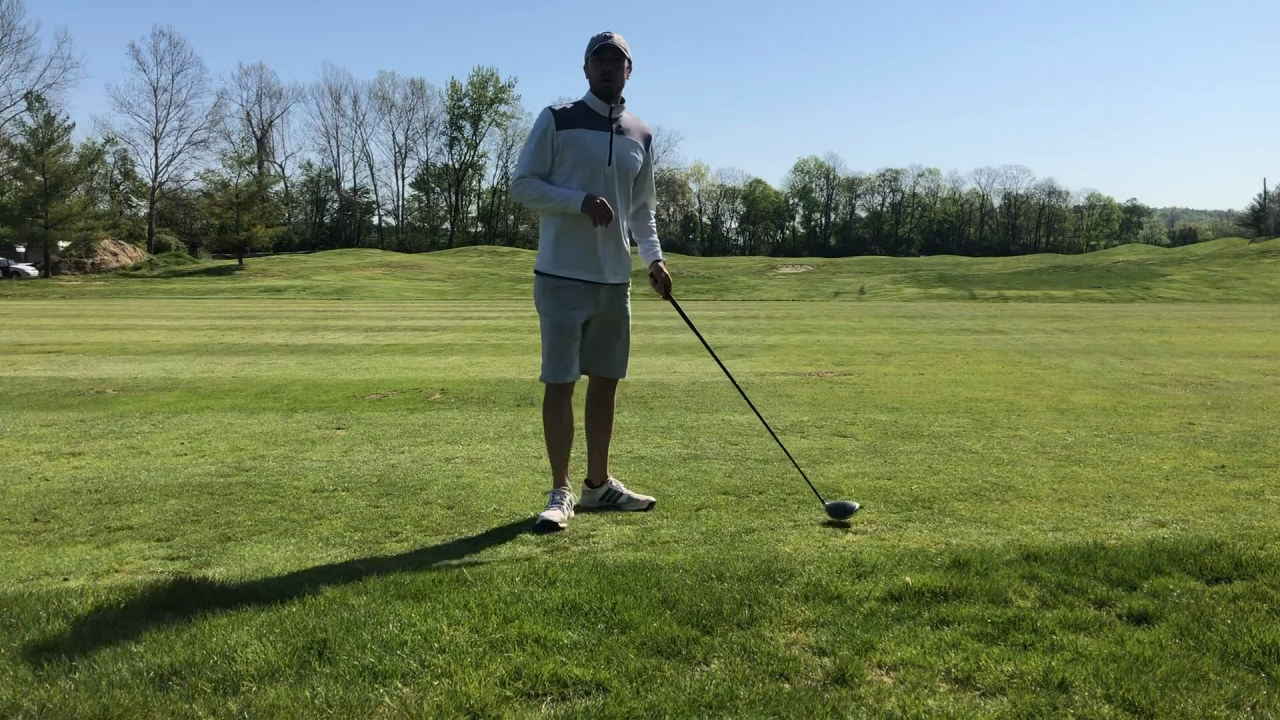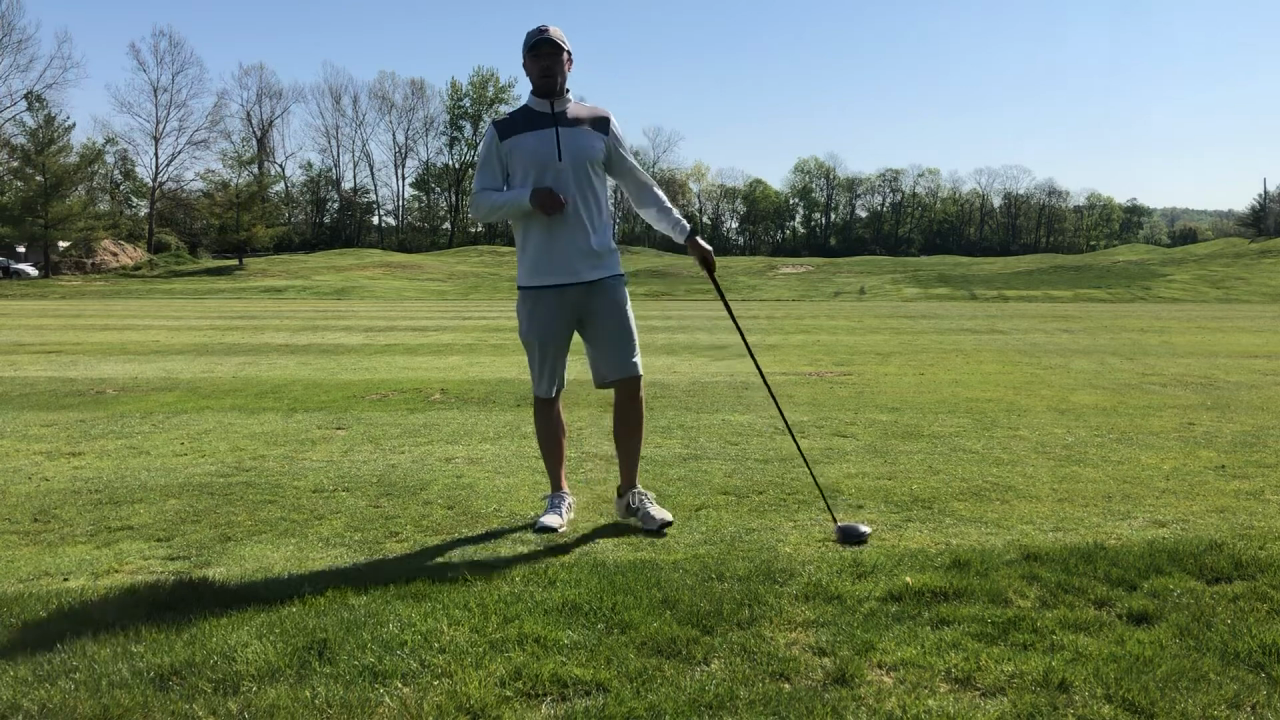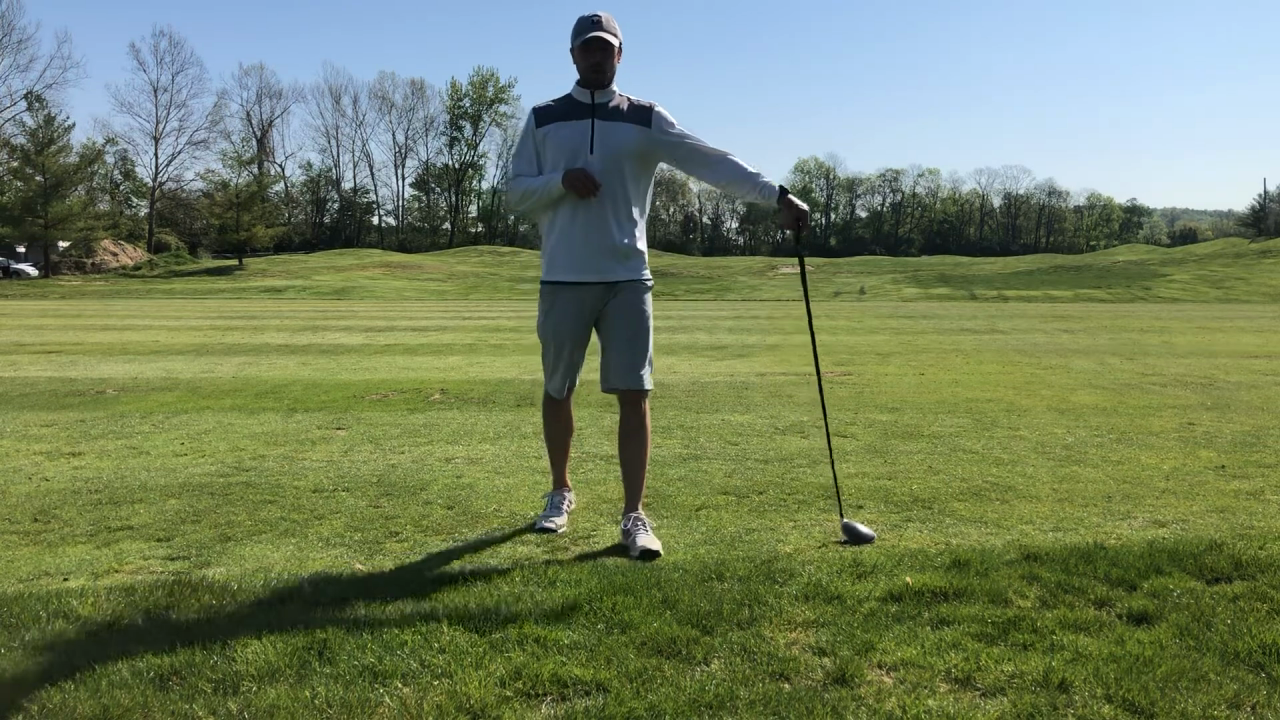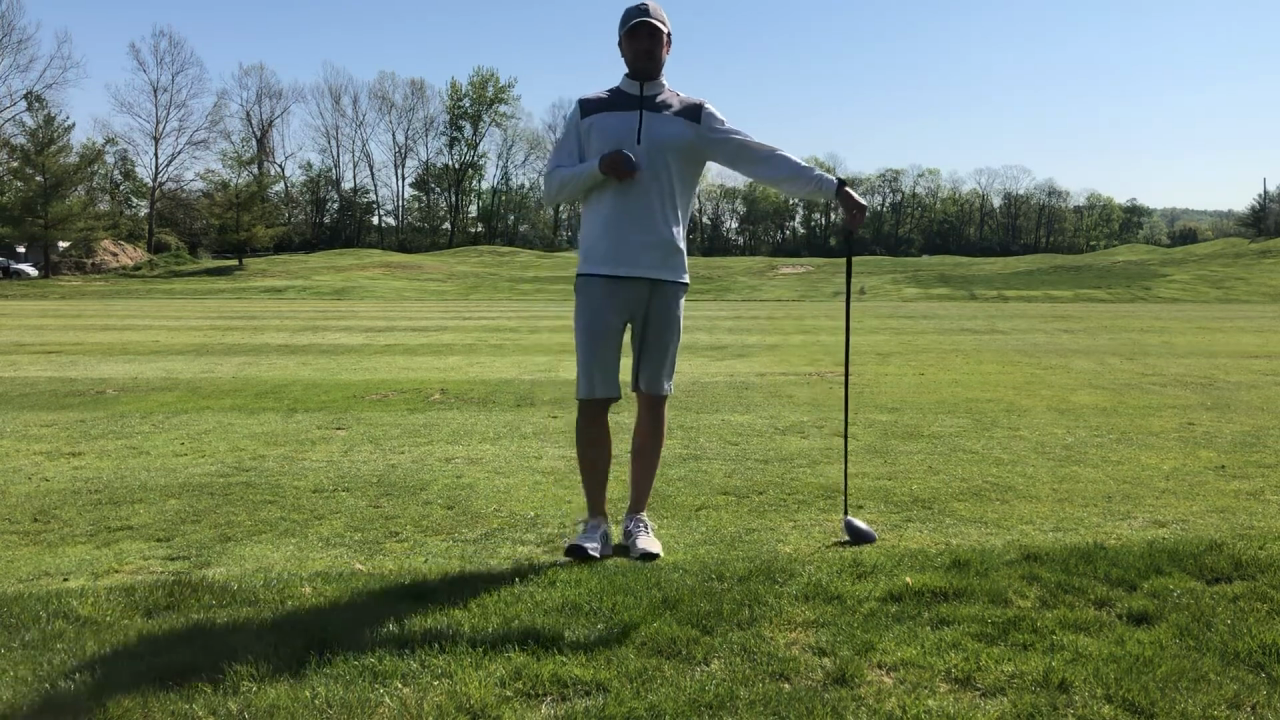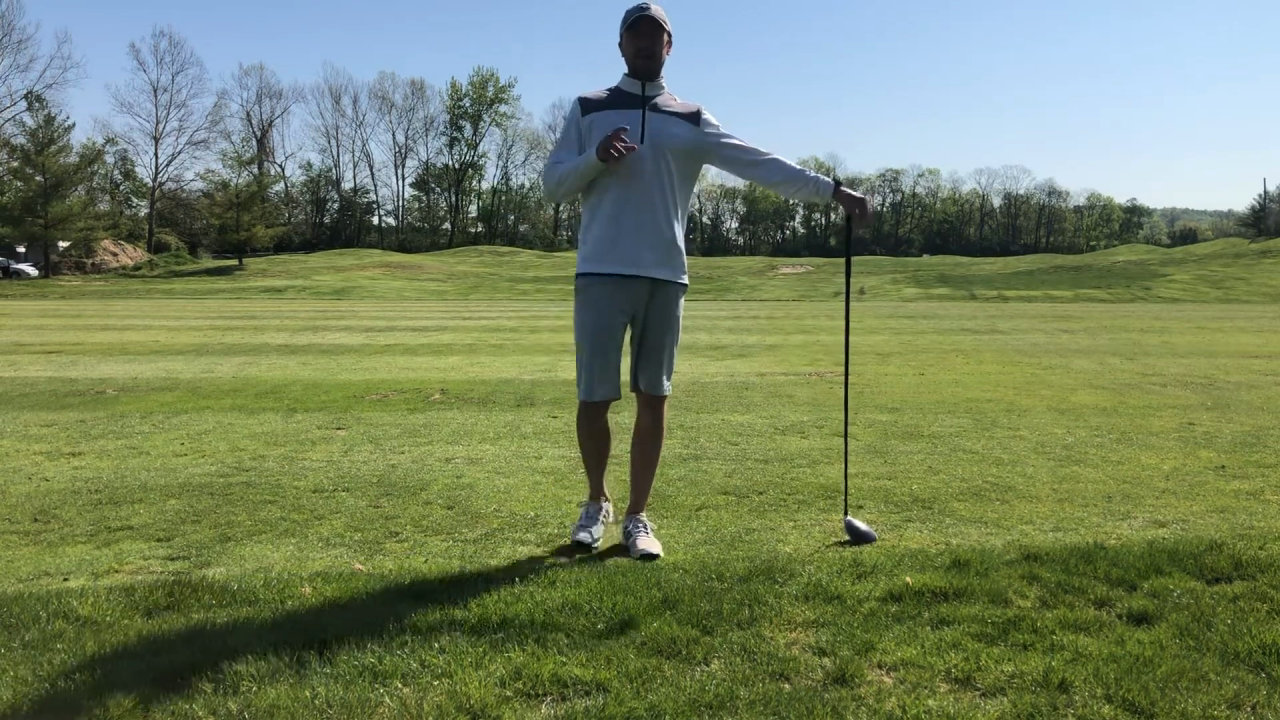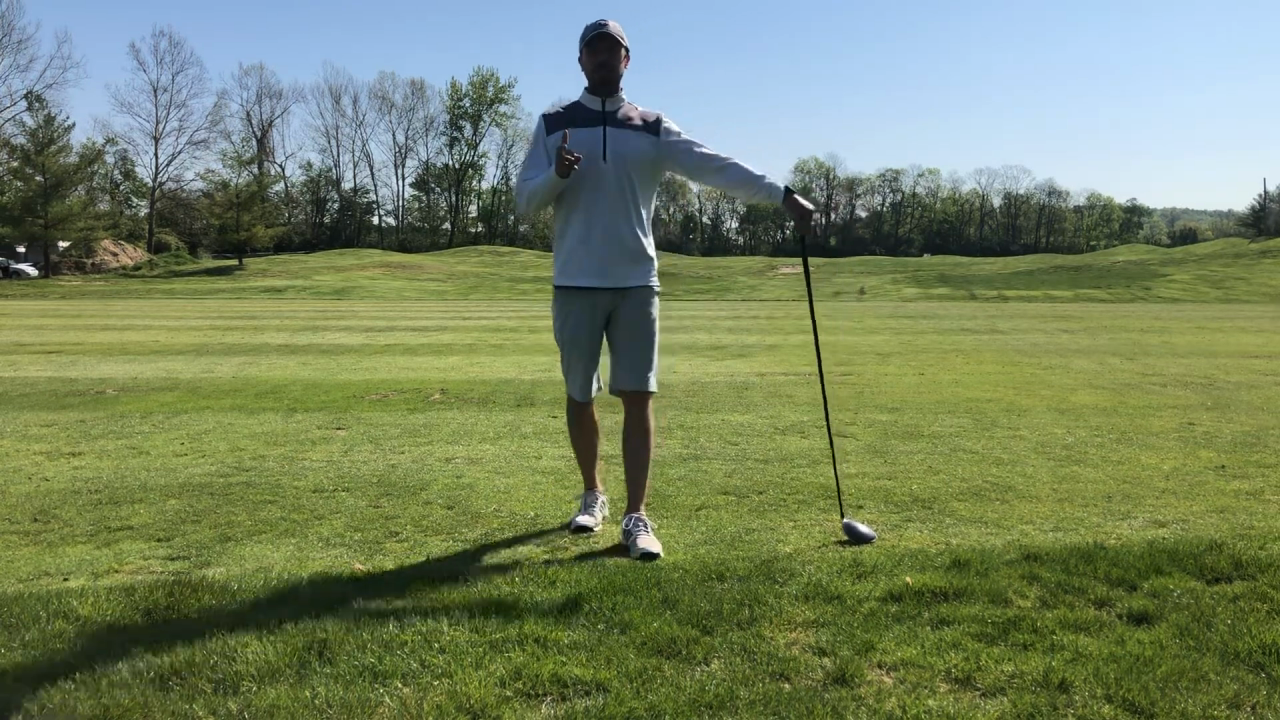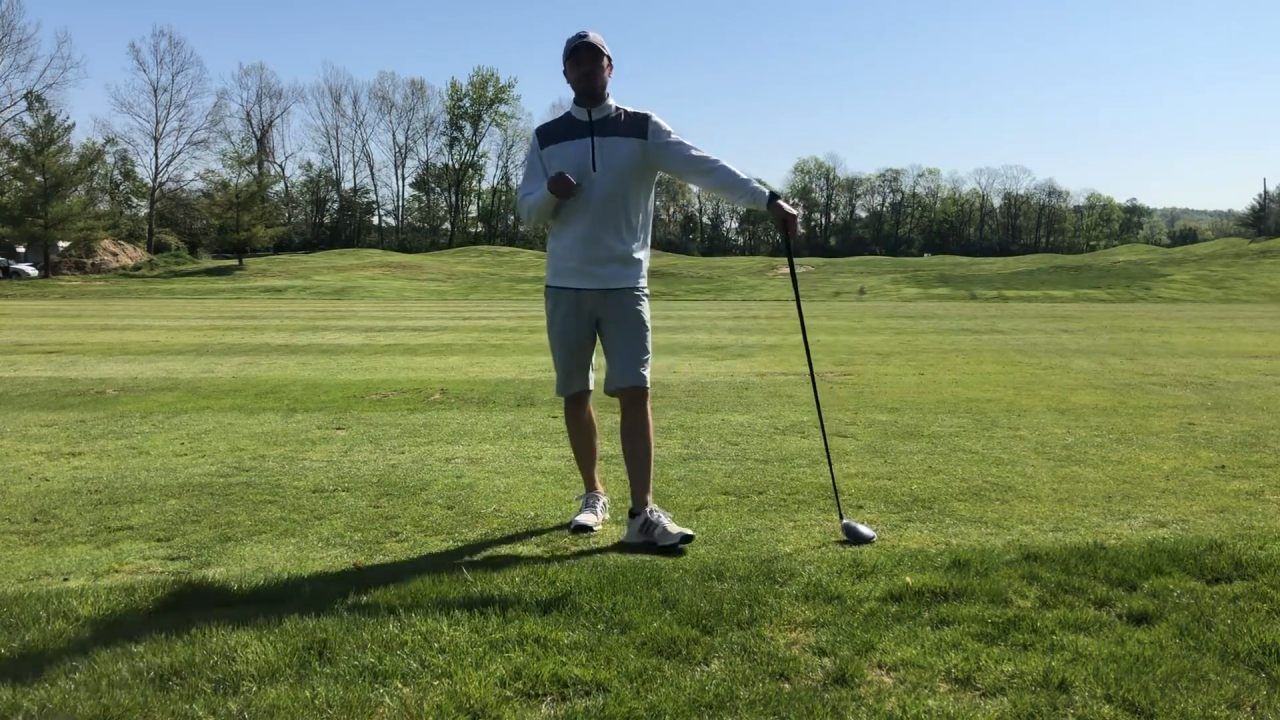
dt=0.7s
person 1, frame 1
left shoulder: (641, 135)
right shoulder: (556, 120)
right elbow: (522, 185)
left wrist: (653, 259)
right wrist: (581, 201)
left hip: (614, 279)
right hip: (562, 277)
left knee: (606, 382)
right knee: (559, 382)
left ankle: (599, 483)
right ankle: (561, 491)
person 1, frame 2
left shoulder: (599, 124)
right shoulder: (502, 132)
left elbow: (642, 189)
right elbow: (480, 205)
left wrist: (688, 236)
right wrist: (529, 196)
left hip: (603, 276)
right hip: (541, 284)
left knee: (629, 381)
right knee: (546, 393)
left ankle: (630, 492)
right ankle: (560, 495)
person 1, frame 3
left shoulder: (645, 118)
right shoulder: (542, 119)
left elbow: (713, 163)
right elbow: (515, 193)
left wrist: (776, 194)
right wrist: (560, 181)
left hip: (627, 278)
right hip: (563, 279)
left knee: (634, 395)
right knee: (557, 393)
left ankle: (633, 516)
right ankle: (561, 491)
person 1, frame 4
left shoulder: (693, 116)
right shoulder: (588, 111)
left elbow: (764, 160)
right elbow: (553, 187)
left wrist: (833, 186)
right wrist: (598, 168)
left hip: (665, 275)
right hip: (602, 273)
left knee: (653, 398)
right knee: (595, 398)
left ankle: (637, 517)
right ankle: (596, 519)
person 1, frame 5
left shoulder: (691, 120)
right shoulder: (587, 109)
left elbow: (761, 164)
right elbow: (553, 185)
left wrist: (831, 189)
right wrist: (596, 156)
left hip: (665, 276)
right hip: (602, 273)
left knee: (653, 399)
right knee: (595, 398)
left ankle: (637, 517)
right ankle: (596, 503)
person 1, frame 6
left shoulder: (653, 128)
right shoulder: (553, 124)
left elbow: (716, 167)
right elbow: (525, 201)
left wrist: (781, 194)
right wrist: (557, 174)
left hip: (636, 282)
right hip: (575, 283)
left knee: (638, 396)
right knee: (580, 396)
left ankle: (636, 517)
right ankle: (593, 495)
person 1, frame 7
left shoulder: (643, 128)
right shoulder: (546, 137)
left elbow: (705, 168)
right elbow: (527, 212)
left wrist: (766, 199)
right wrist: (550, 192)
left hip: (625, 283)
right hip: (566, 285)
left knee: (634, 393)
right knee: (576, 393)
left ankle: (643, 513)
right ankle: (594, 496)
